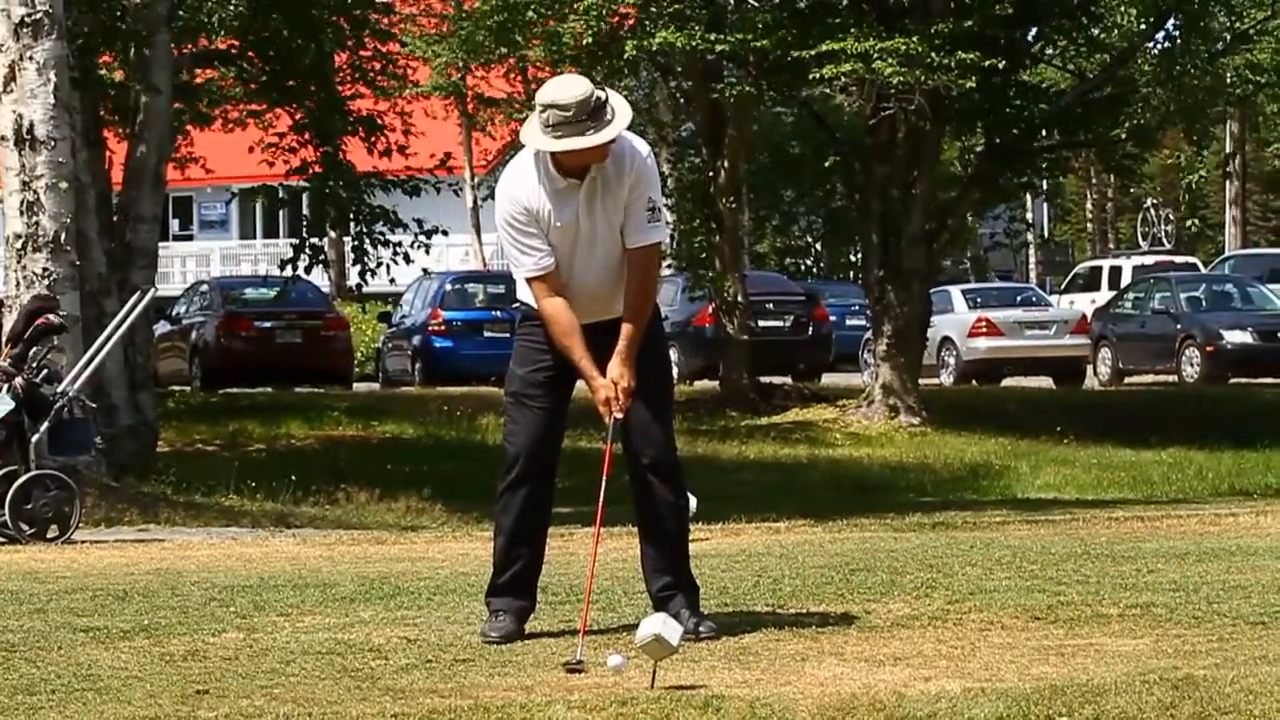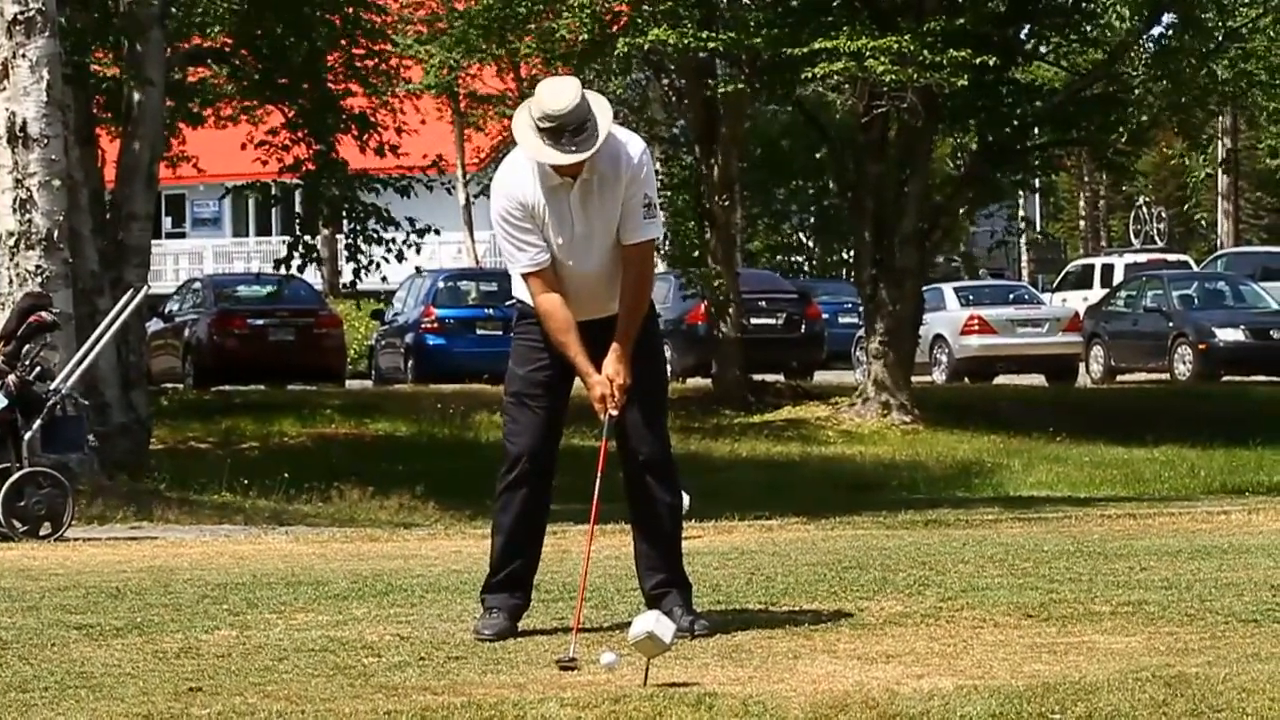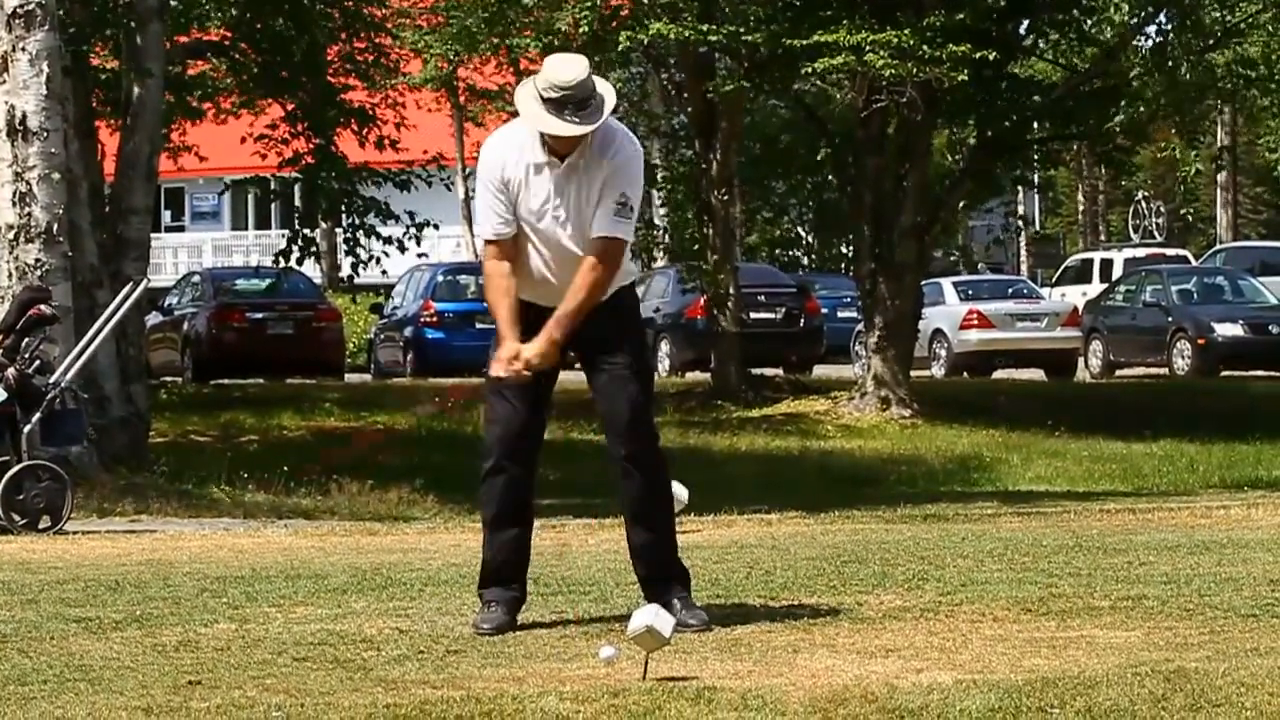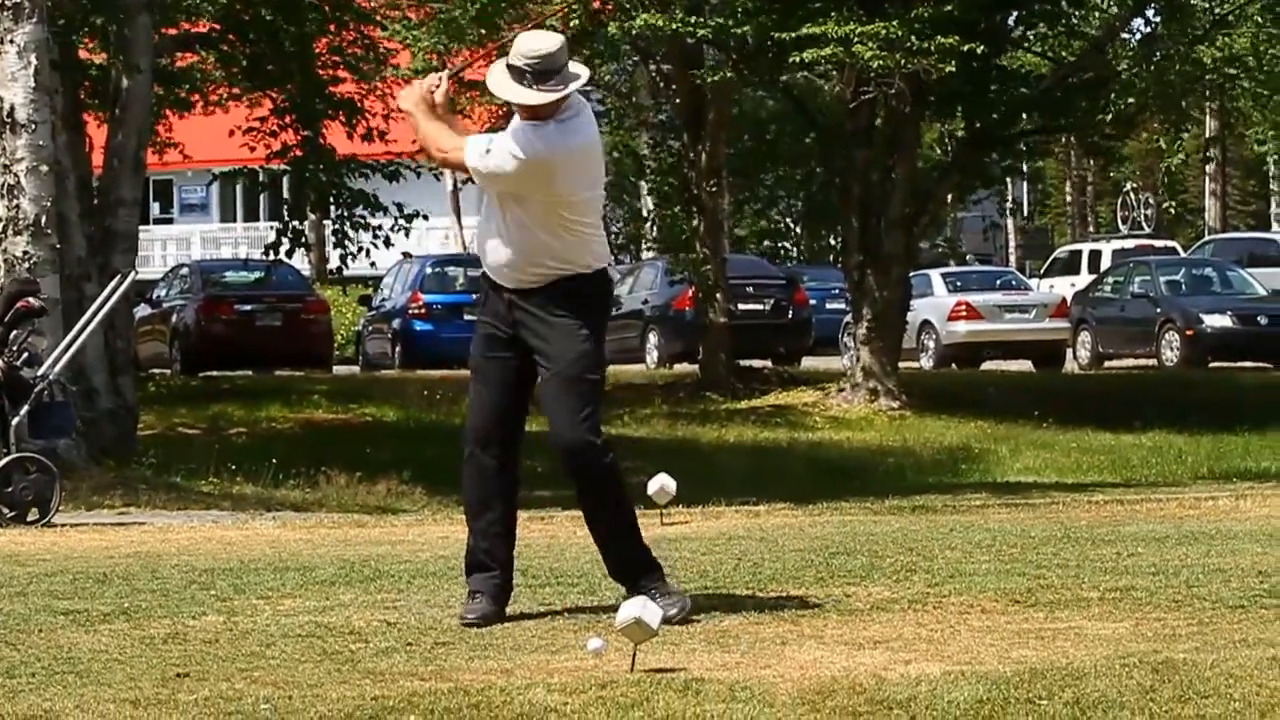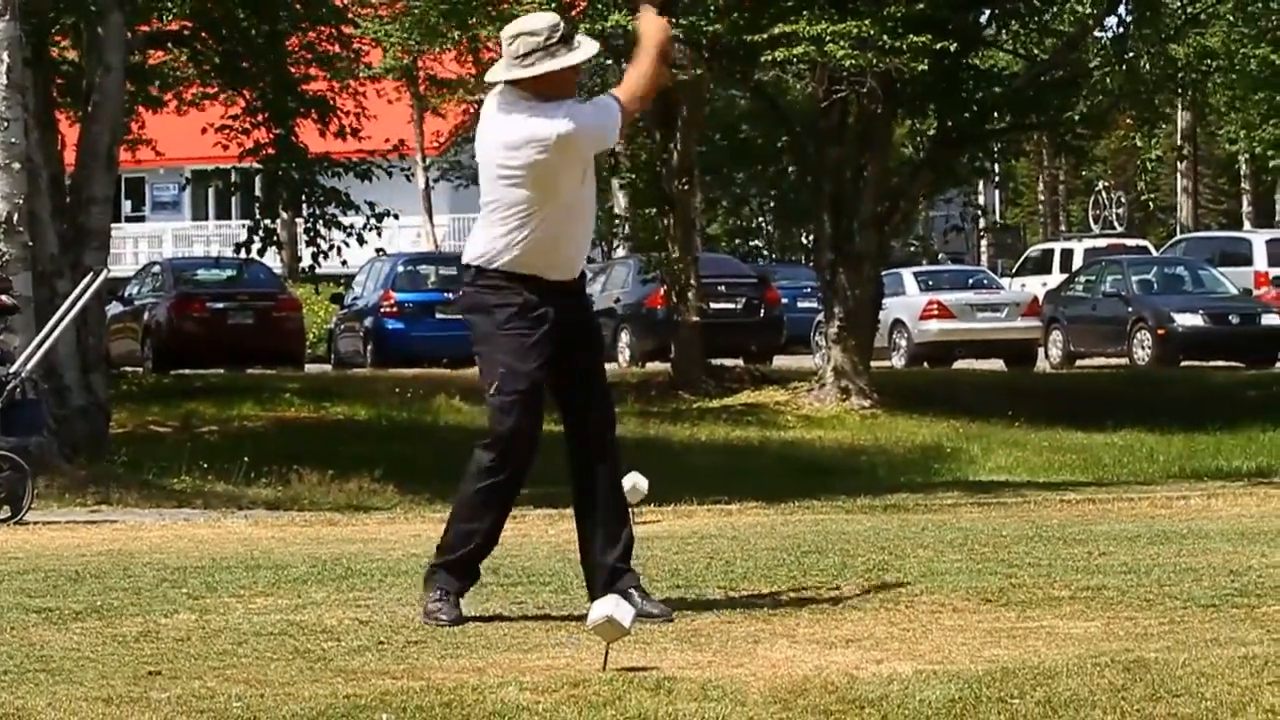
dt=0.5s
person 1, frame 1
left shoulder: (633, 158)
right shoulder: (517, 188)
left elbow: (644, 263)
right elbow: (548, 293)
left wrist: (624, 356)
right wrist: (592, 377)
left hip: (630, 319)
right hip: (547, 324)
left knee: (656, 458)
right knee: (525, 458)
left ankle: (677, 599)
right ankle: (508, 603)
person 1, frame 2
left shoulder: (630, 155)
right shoulder: (513, 183)
left elbow: (639, 260)
right elbow: (544, 288)
left wrist: (620, 353)
right wrist: (588, 372)
left hip: (626, 317)
right hip: (544, 323)
left knee: (650, 457)
right knee: (526, 457)
left ankle: (669, 596)
right ankle: (503, 599)
person 1, frame 3
left shoulder: (620, 150)
right shoulder: (500, 152)
left elbow: (603, 259)
right elbow: (499, 255)
left wrist: (549, 341)
right wrist: (509, 338)
left hip: (605, 307)
right hip: (527, 308)
left knee: (637, 449)
right knee: (505, 450)
left ankle: (668, 588)
right ankle: (500, 594)
person 1, frame 4
left shoulder: (560, 139)
right shoulder: (535, 115)
left elbow: (455, 153)
right elbow: (473, 152)
left wrist: (417, 111)
right wrist: (433, 108)
left hip: (569, 299)
right hip: (504, 294)
left knee: (576, 440)
right knee: (485, 438)
left ankle: (643, 578)
right ankle: (488, 583)
person 1, frame 5
left shoulder: (509, 105)
right shoulder: (549, 128)
left elbow: (606, 112)
right elbow: (631, 98)
right wrist: (654, 36)
left hip: (564, 286)
right hip: (509, 296)
left knee: (595, 432)
right knee: (510, 438)
left ankle: (613, 577)
right ankle: (447, 582)
